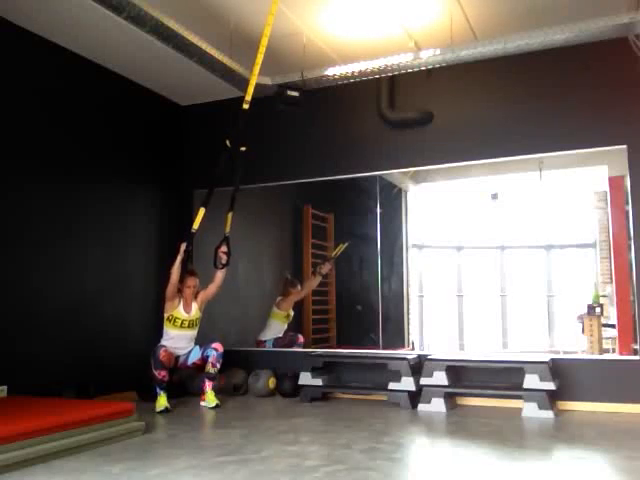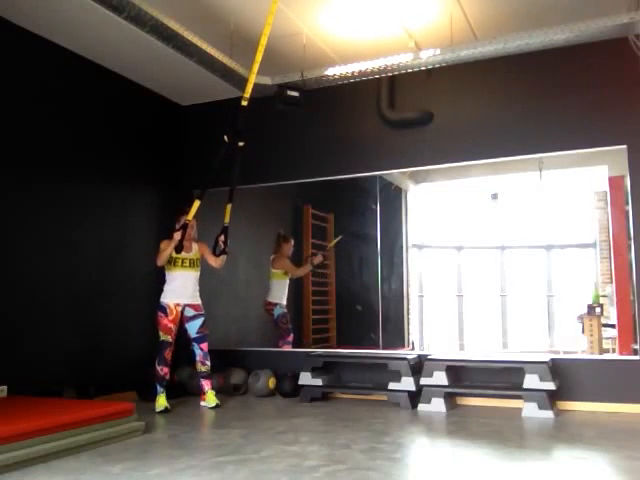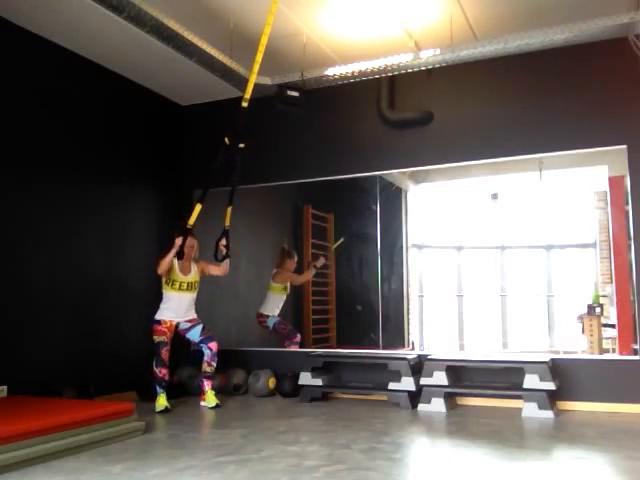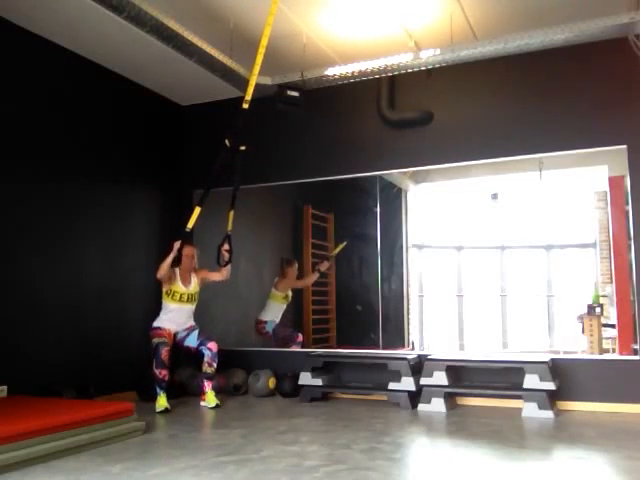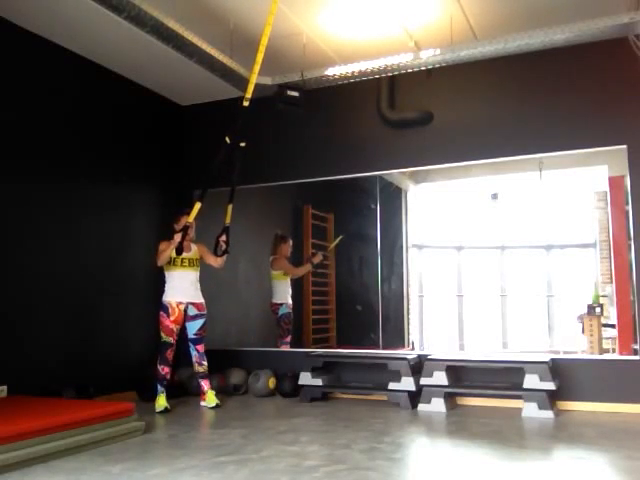
dt=1s
person 1, frame 1
left shoulder: (200, 301)
right shoulder: (172, 301)
left elbow: (217, 283)
right elbow: (172, 280)
left wrist: (223, 261)
right wrist: (180, 256)
left hip: (188, 354)
right hip: (168, 352)
left knee: (216, 348)
right knee: (161, 353)
left ankle: (207, 394)
right ankle: (161, 396)
person 1, frame 2
left shoulder: (200, 247)
right shoulder: (167, 244)
left elbow: (218, 264)
right elbow: (159, 261)
right wrist: (174, 242)
left hip: (193, 304)
right hip: (169, 304)
left knee: (202, 345)
right knee: (166, 347)
left ankle: (207, 393)
right ankle: (161, 395)
person 1, frame 3
left shoulder: (199, 266)
right shoulder: (169, 262)
left elbow: (222, 271)
right elbow: (160, 271)
left wrist: (224, 252)
right wrist: (175, 249)
left hip: (188, 318)
right hip: (165, 318)
left knee: (211, 345)
right knee: (162, 350)
left ankle: (206, 393)
right ankle: (161, 396)
person 1, frame 4
left shoulder: (199, 276)
right shoulder: (171, 276)
left elbow: (223, 276)
right elbow: (160, 275)
left wrist: (226, 257)
right wrist: (173, 253)
left hip: (187, 329)
right hip: (163, 328)
left knee: (211, 347)
right knee: (162, 351)
left ankle: (207, 394)
right ankle: (161, 396)
person 1, frame 5
left shoulder: (199, 248)
right shoulder: (166, 245)
left elbow: (218, 263)
right elbow: (160, 262)
right wrist: (174, 244)
left hip: (196, 303)
right hip: (172, 303)
left knee: (198, 347)
right knee: (168, 347)
left ankle: (206, 393)
right ankle: (161, 396)
